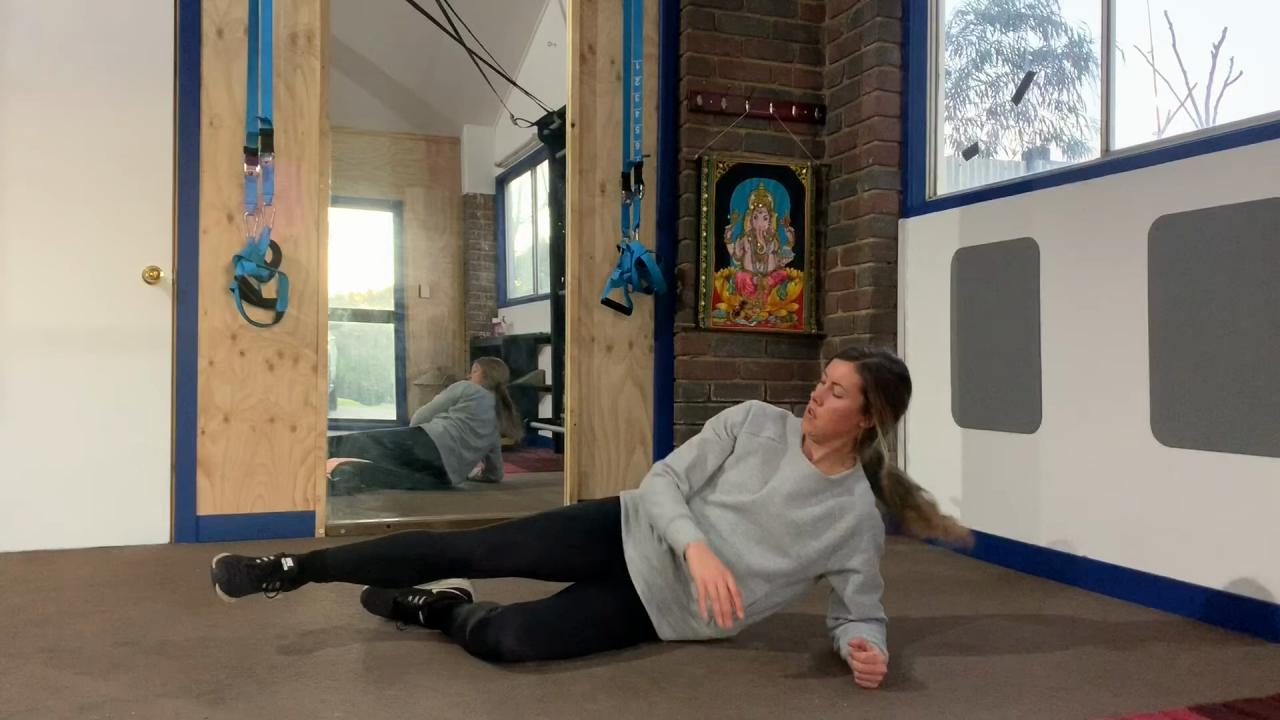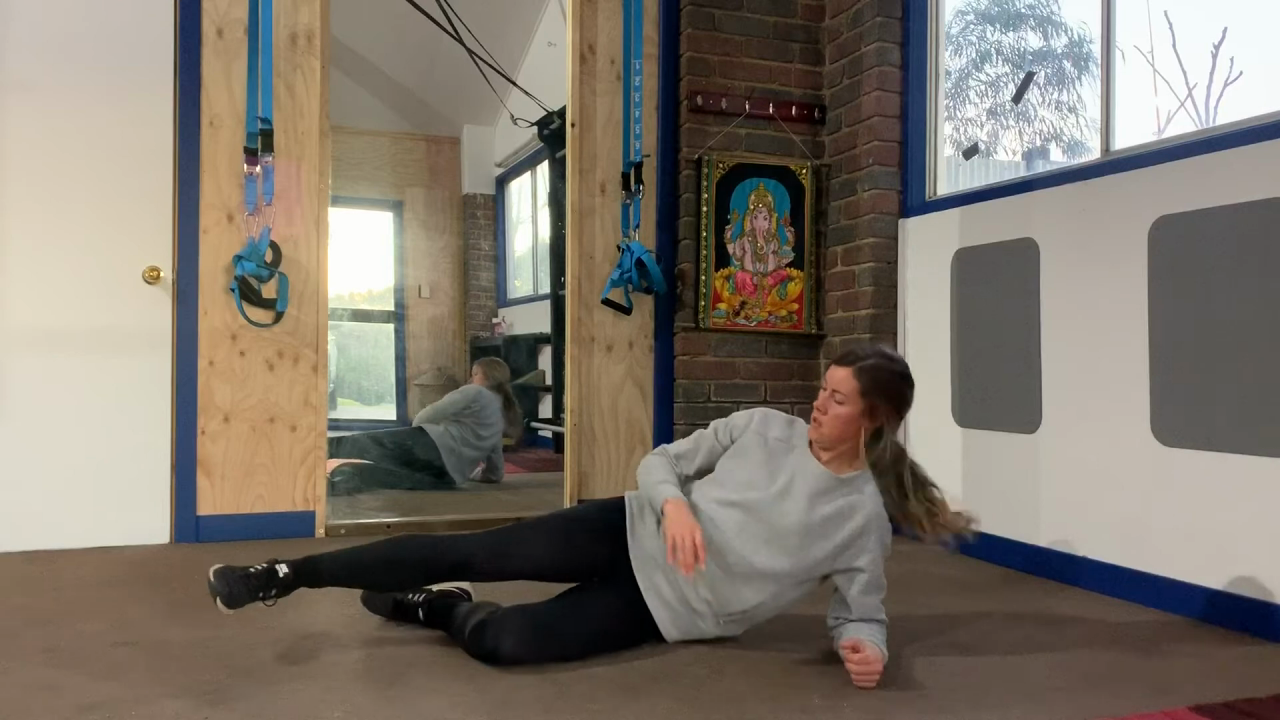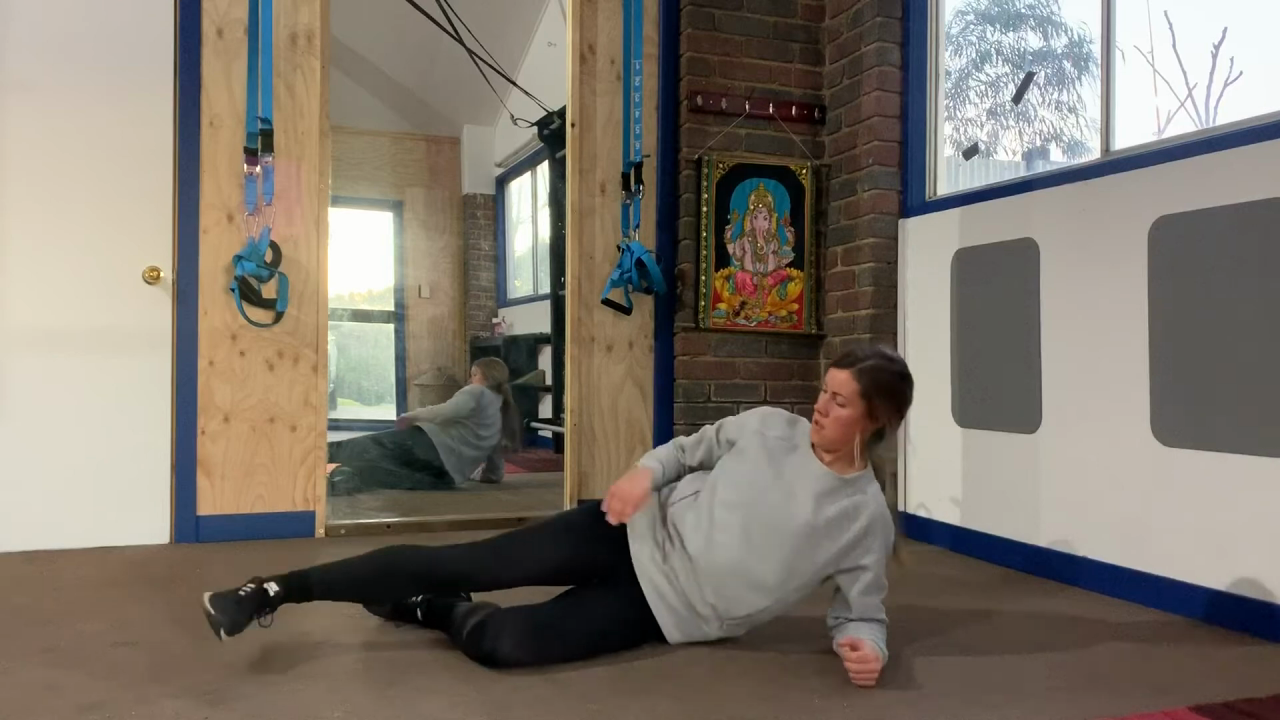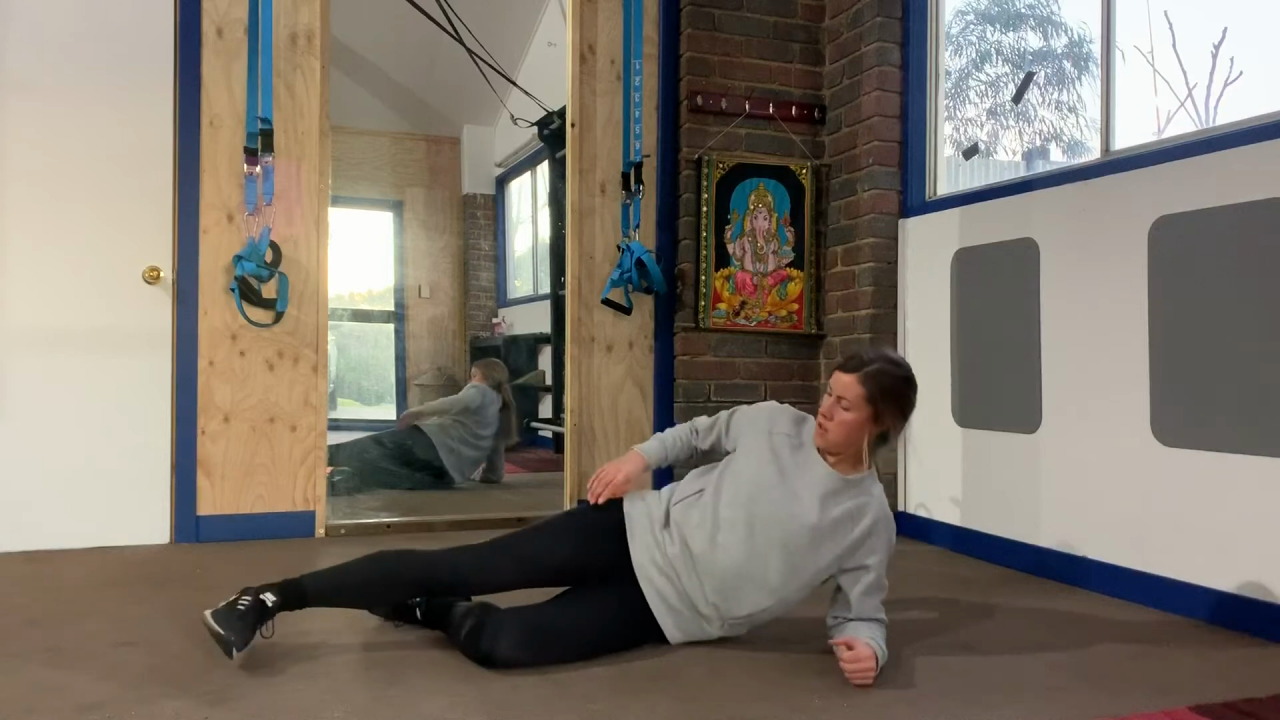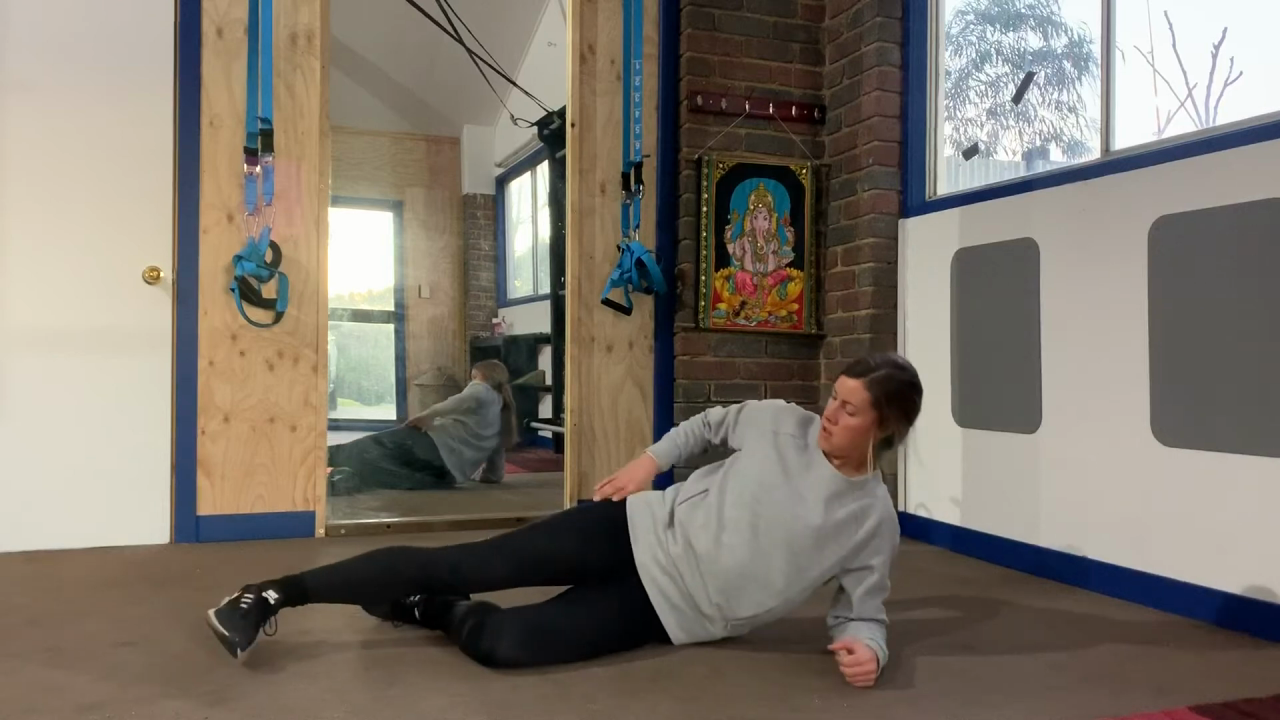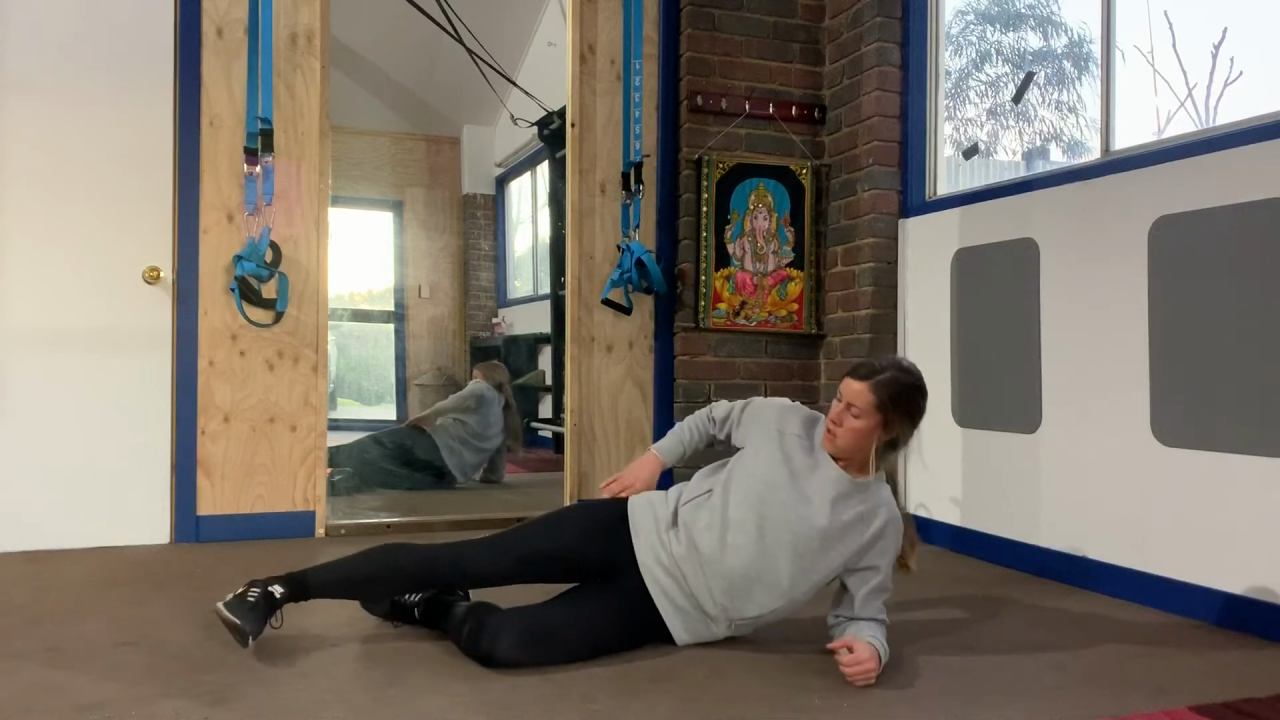
dt=0.2s
person 1, frame 1
left shoulder: (857, 519)
right shoulder: (755, 422)
left elbow: (857, 611)
right elbow: (662, 480)
left wrist: (868, 648)
right wrist: (698, 551)
left hip: (661, 607)
right hip: (631, 534)
left knee: (510, 638)
right knee: (466, 548)
left ankle: (441, 609)
right ankle: (290, 569)
person 1, frame 2
left shoulder: (864, 518)
right shoulder: (765, 428)
left elbow: (860, 611)
right elbow: (662, 459)
left wrist: (867, 648)
right wrist: (673, 501)
left hip: (665, 610)
right hip: (631, 531)
left knee: (508, 640)
right knee: (468, 551)
left ankle: (443, 609)
right ankle: (286, 575)
person 1, frame 3
left shoulder: (865, 518)
right shoulder: (772, 428)
left elbow: (860, 612)
right elbow: (694, 447)
left wrist: (864, 648)
right wrist: (645, 472)
left hip: (666, 613)
right hip: (626, 538)
left knee: (505, 642)
right knee: (460, 563)
left ankle: (440, 615)
right ankle: (275, 588)
person 1, frame 4
left shoulder: (868, 520)
right shoulder: (777, 424)
left elbow: (859, 612)
right elbow: (704, 430)
left wrist: (866, 648)
right wrist: (640, 455)
left hip: (665, 611)
right hip: (634, 534)
left knee: (504, 643)
right knee: (459, 566)
left ankle: (438, 616)
right ankle: (273, 599)
person 1, frame 5
left shoulder: (873, 522)
right shoulder: (783, 422)
left elbow: (860, 611)
right elbow: (712, 421)
left wrist: (866, 648)
right wrist: (650, 459)
left hip: (666, 609)
right hip: (636, 533)
left knee: (507, 644)
right knee: (461, 563)
left ankle: (438, 611)
right ankle: (276, 594)
person 1, frame 6
left shoulder: (875, 521)
right shoulder: (789, 423)
left elbow: (861, 610)
right elbow: (717, 416)
left wrist: (867, 647)
right wrist: (656, 454)
left hip: (669, 610)
right hip: (641, 532)
left knee: (505, 643)
right knee: (463, 558)
left ankle: (436, 609)
right ankle: (282, 588)
person 2, frame 1
left shoulder: (468, 389)
right shoulder: (498, 422)
left elbow: (422, 415)
right elbow: (494, 474)
left wrist: (413, 434)
right wrist: (468, 473)
left hip: (430, 441)
right hip: (445, 472)
left knee: (356, 444)
right ankle: (350, 476)
person 2, frame 2
left shoulder: (476, 392)
right shoulder: (500, 425)
left elbow: (431, 414)
right elbow: (495, 474)
left wrist: (415, 427)
right wrist: (471, 472)
left hip: (430, 441)
right hip: (446, 474)
left knee: (357, 445)
right ankle: (349, 476)
person 2, frame 3
left shoulder: (479, 392)
right shoulder: (501, 423)
left elbow: (449, 412)
right elbow: (495, 474)
left wrist: (413, 416)
right wrist: (474, 472)
left hip: (429, 441)
right hip: (445, 474)
left knee: (361, 449)
right ankle: (350, 478)
person 2, frame 4
left shoulder: (481, 390)
right shoulder: (501, 422)
left elbow: (465, 400)
right elbow: (495, 475)
left wrist: (419, 411)
right wrist: (474, 471)
right hip: (444, 473)
left knee: (360, 451)
right ankle: (350, 478)
person 2, frame 5
left shoulder: (483, 390)
right shoulder: (502, 426)
left elbow: (474, 396)
right elbow: (495, 475)
left wrist: (430, 413)
right wrist: (474, 471)
left hip: (430, 441)
right hip: (446, 473)
left knee: (361, 451)
right ankle: (350, 478)
person 2, frame 6
left shoulder: (485, 391)
right shoulder: (503, 427)
left elbow: (476, 392)
right elbow: (495, 475)
left wrist: (433, 412)
right wrist: (474, 471)
left hip: (430, 439)
right hip: (445, 473)
left knee: (361, 451)
right ankle: (350, 479)
